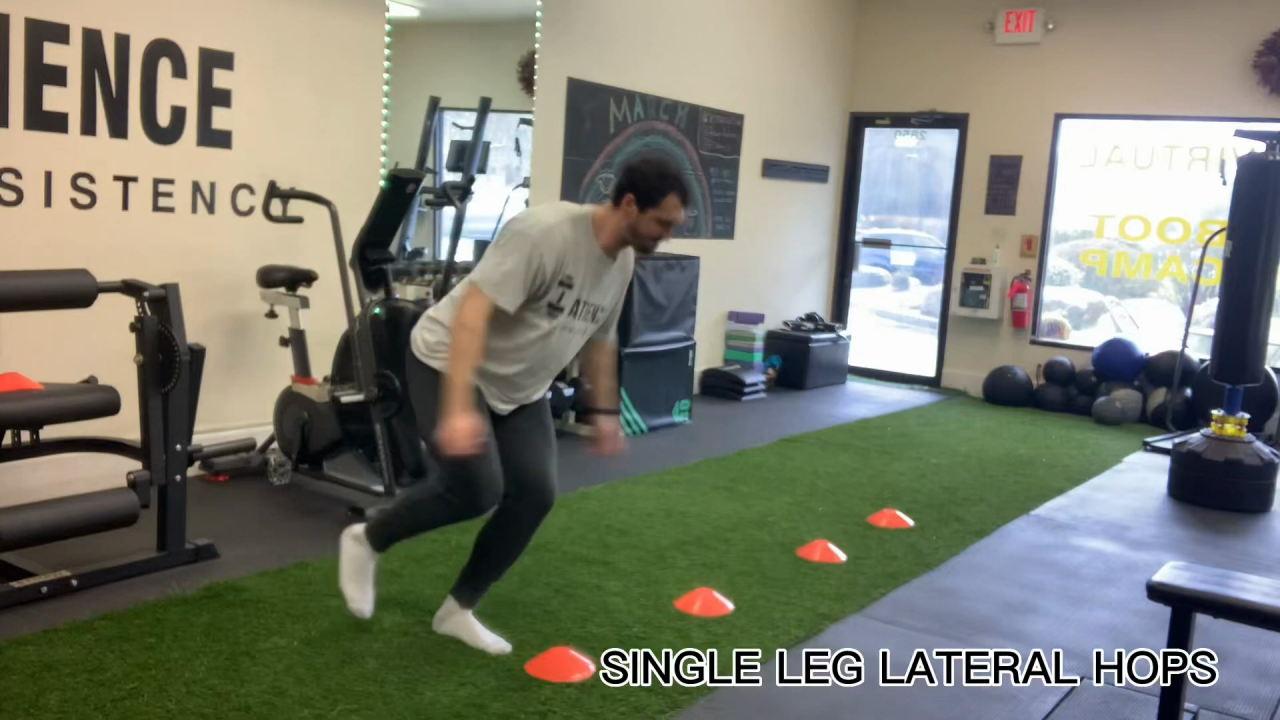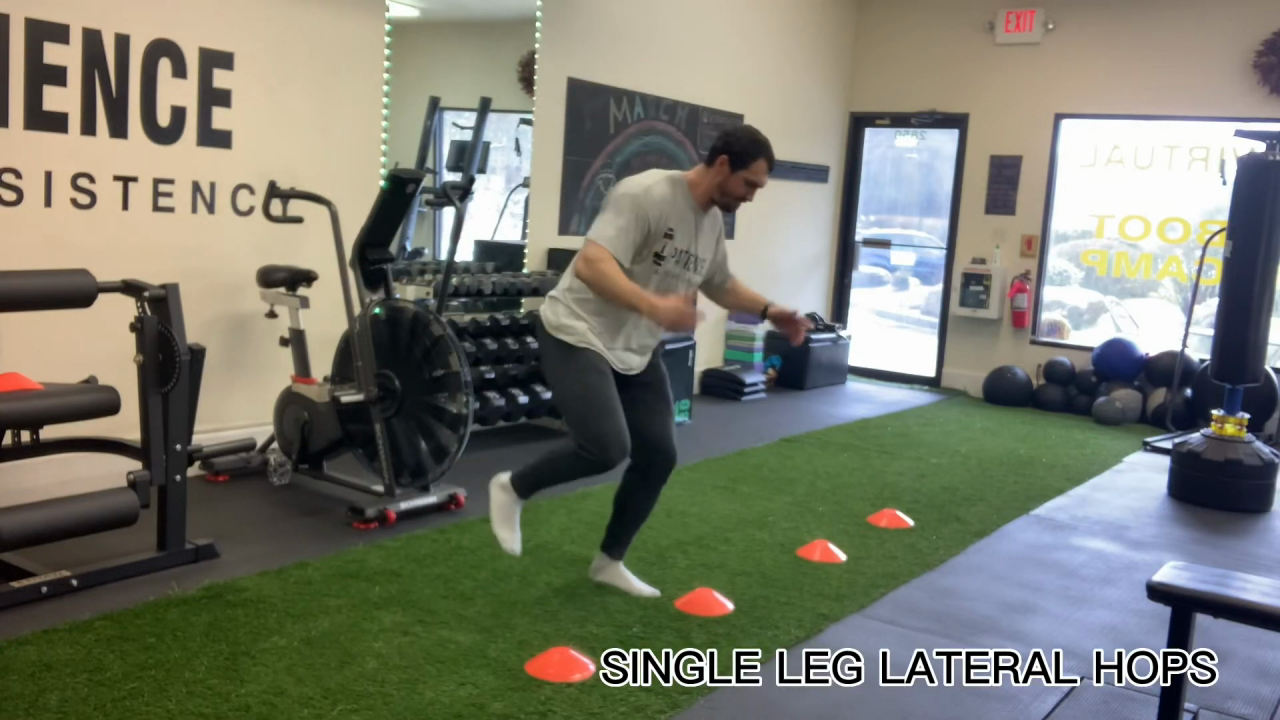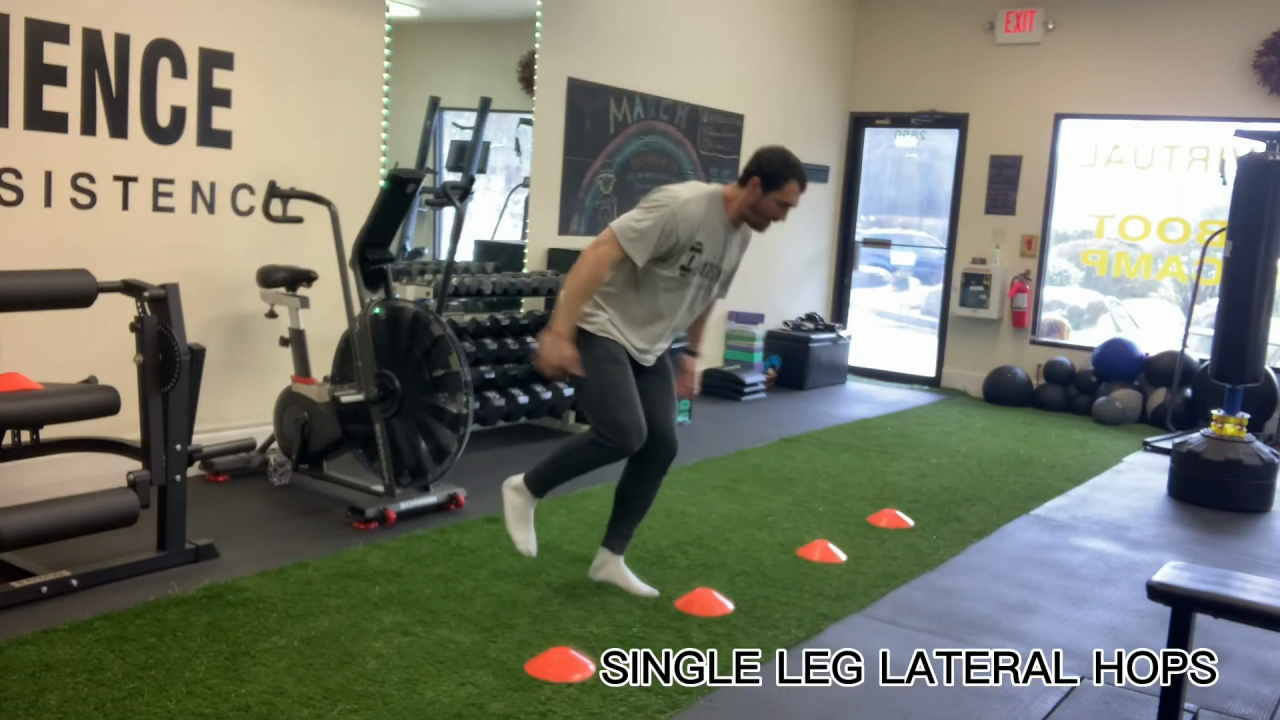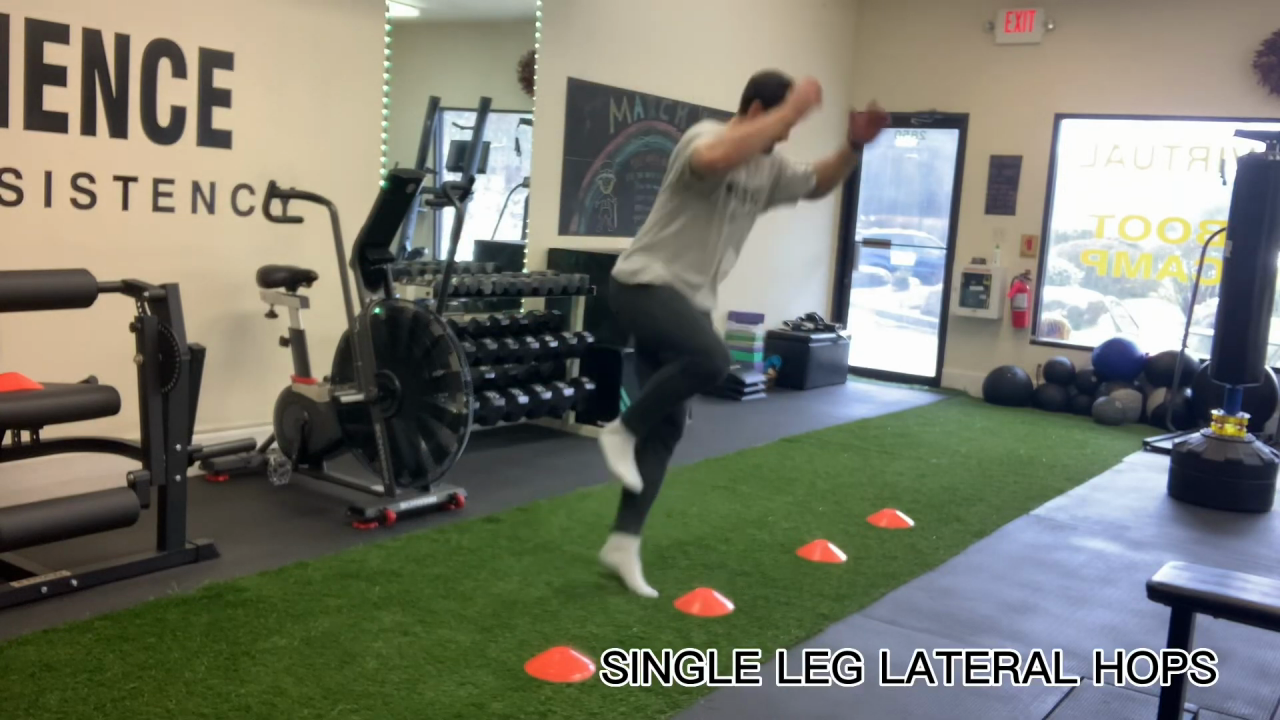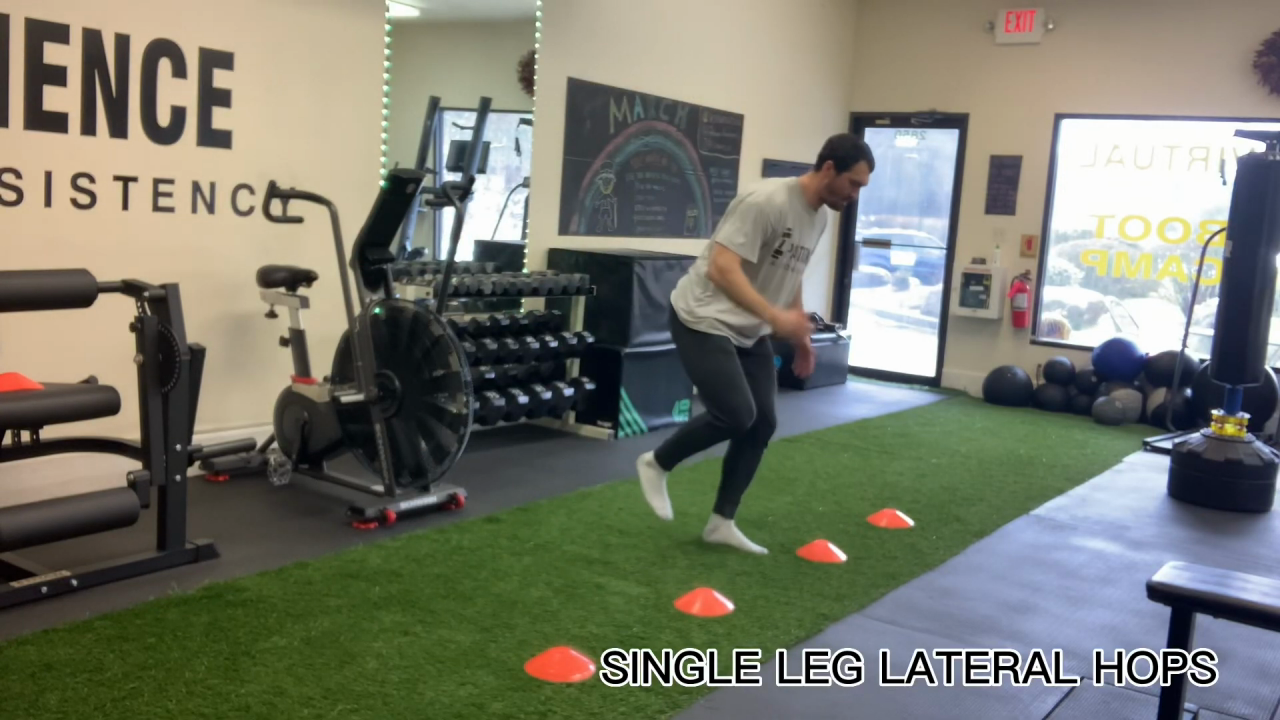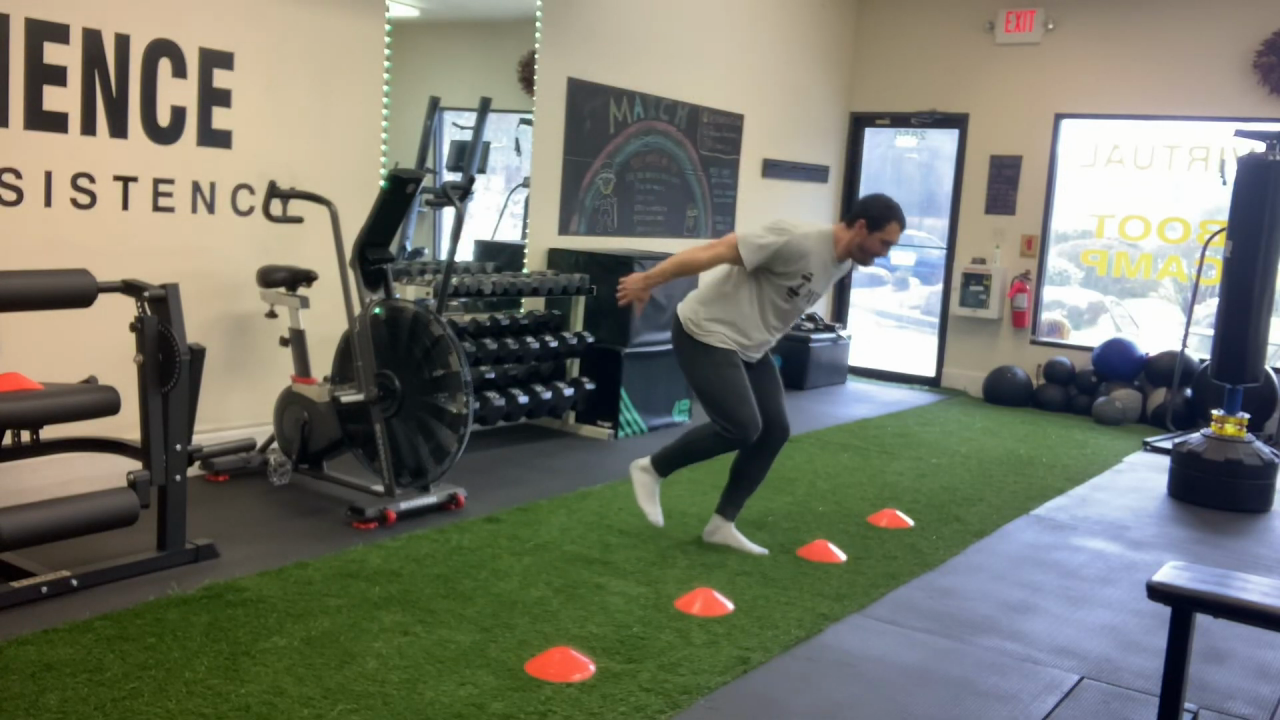
dt=0.7s
person 1, frame 1
left shoulder: (622, 262)
right shoulder: (545, 232)
left elbow: (602, 339)
right elbow: (474, 310)
left wrist: (604, 413)
right wrist: (458, 408)
left hip: (519, 387)
right hip: (445, 368)
left knee: (535, 495)
right knee: (478, 490)
left ankle: (458, 610)
right ankle: (366, 541)
person 1, frame 2
left shoulder: (712, 225)
right shoulder: (645, 195)
left elbow: (720, 285)
right elbow: (590, 264)
left wrist: (769, 311)
right wrist: (652, 305)
left hip: (633, 349)
right hip: (577, 336)
left knee: (659, 457)
right knee: (605, 447)
left ankle: (609, 562)
right ankle: (513, 488)
person 1, frame 3
left shoulder: (739, 236)
right shoulder: (684, 205)
right elbow: (603, 254)
left wrist: (691, 357)
right wrist: (559, 332)
left hip: (646, 342)
right hip: (597, 326)
left knee: (661, 446)
right knee: (623, 435)
left ankle: (610, 558)
right ankle: (525, 490)
person 1, frame 4
left shoulder: (767, 168)
right shoulder: (707, 138)
left elbow: (818, 185)
right elbow: (721, 156)
left wrist: (854, 144)
right wrist: (789, 110)
left hip: (687, 304)
right hip: (646, 287)
left knee: (667, 425)
right knee: (711, 362)
left ankle: (623, 542)
right ankle: (623, 431)
person 1, frame 5
left shoulder: (819, 218)
right shoulder: (765, 202)
right elbow: (721, 267)
left wrist: (800, 335)
right wrist: (774, 316)
left hip: (750, 331)
right hip: (704, 319)
left knee: (762, 423)
right knee: (735, 415)
left ankle: (721, 522)
right ankle: (656, 464)
person 1, frame 6
left shoulder: (840, 263)
right shoulder: (797, 240)
right elbow: (721, 250)
right wrist: (647, 280)
left hip: (749, 344)
right hip: (707, 335)
left knee: (774, 431)
right knee: (742, 428)
left ankle: (722, 524)
right ankle: (651, 469)
